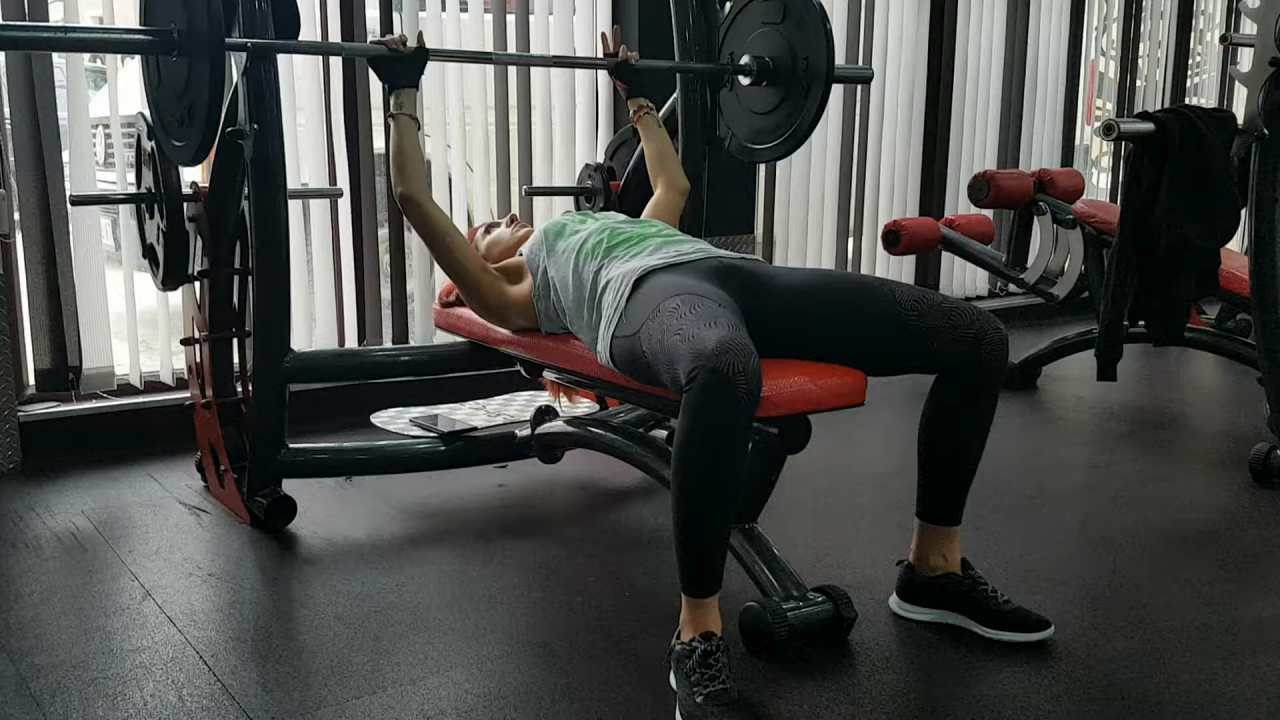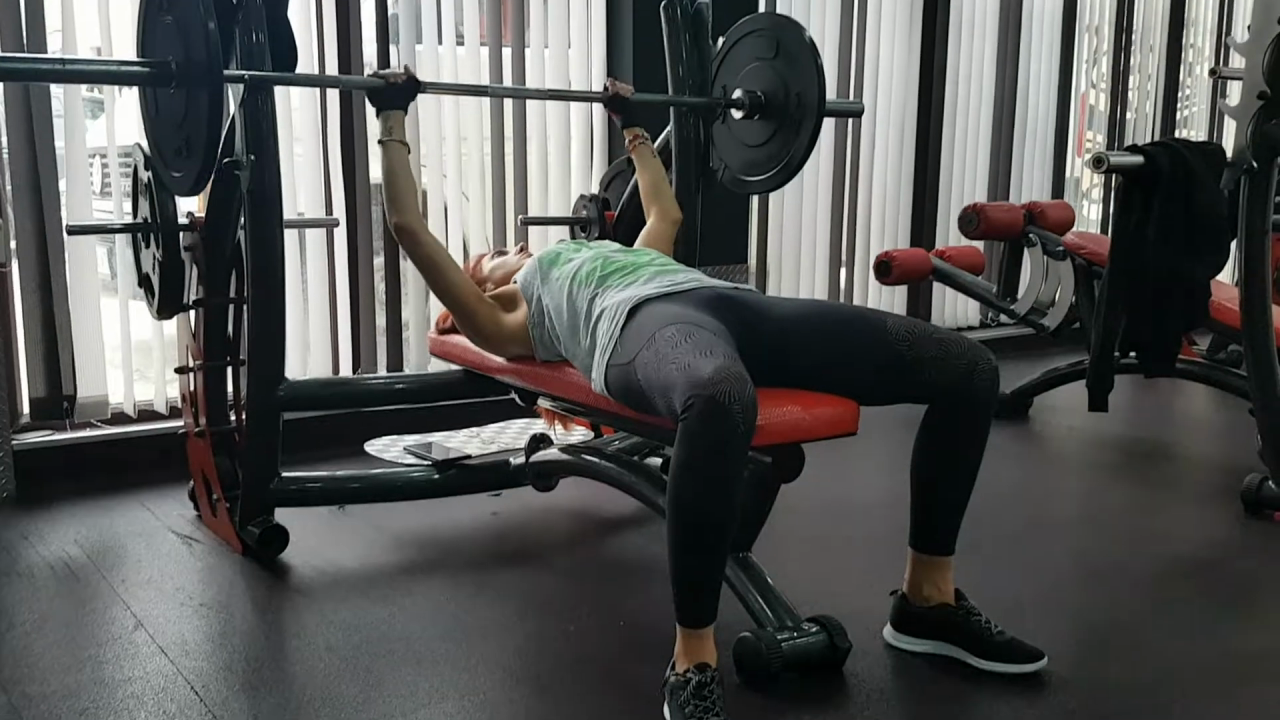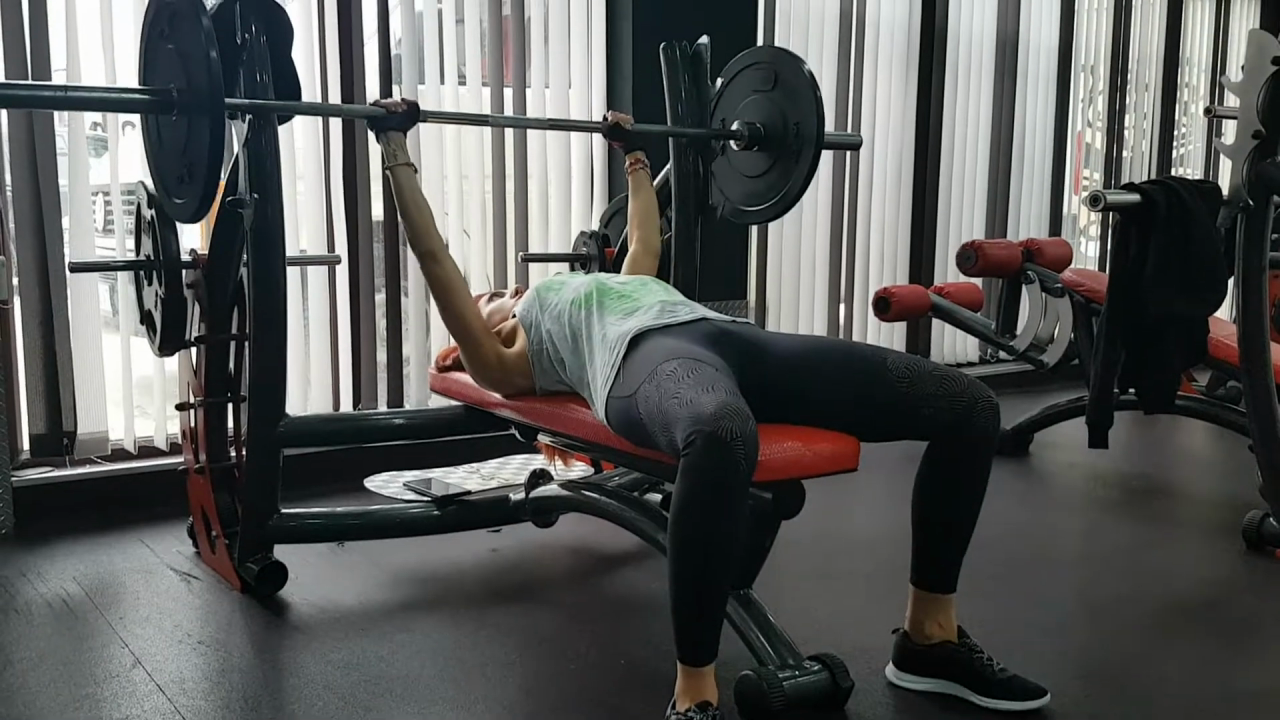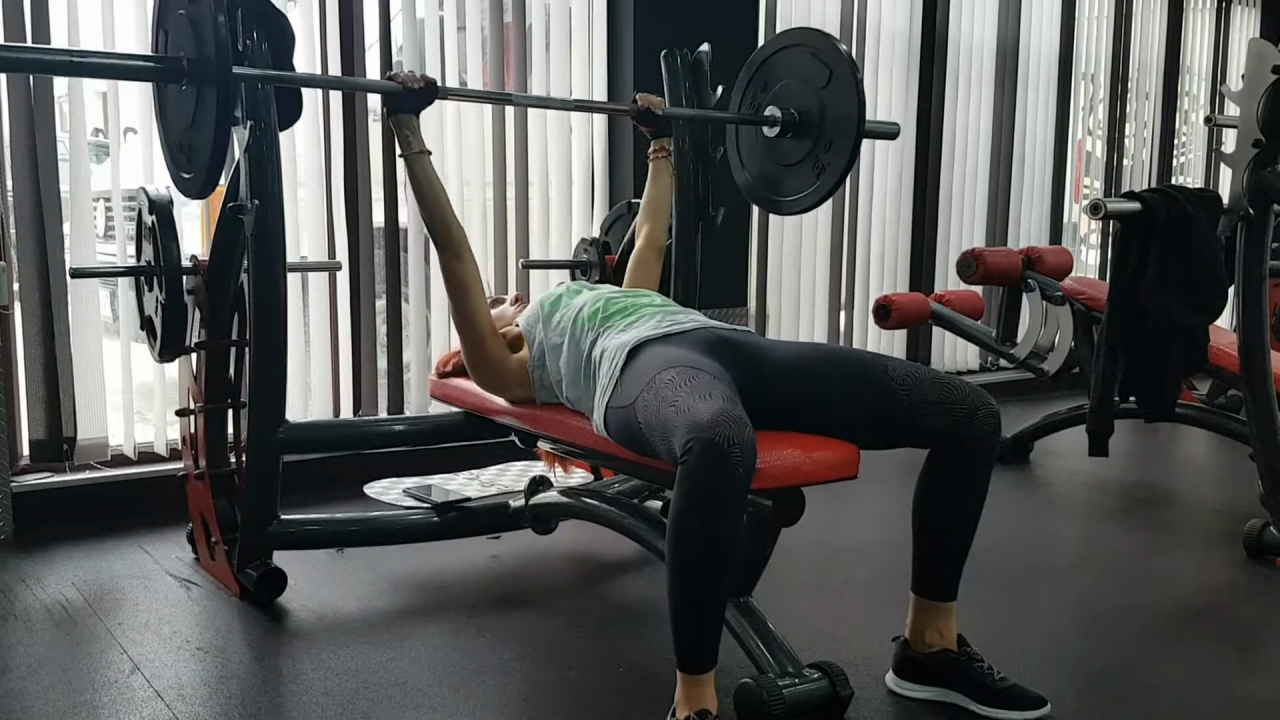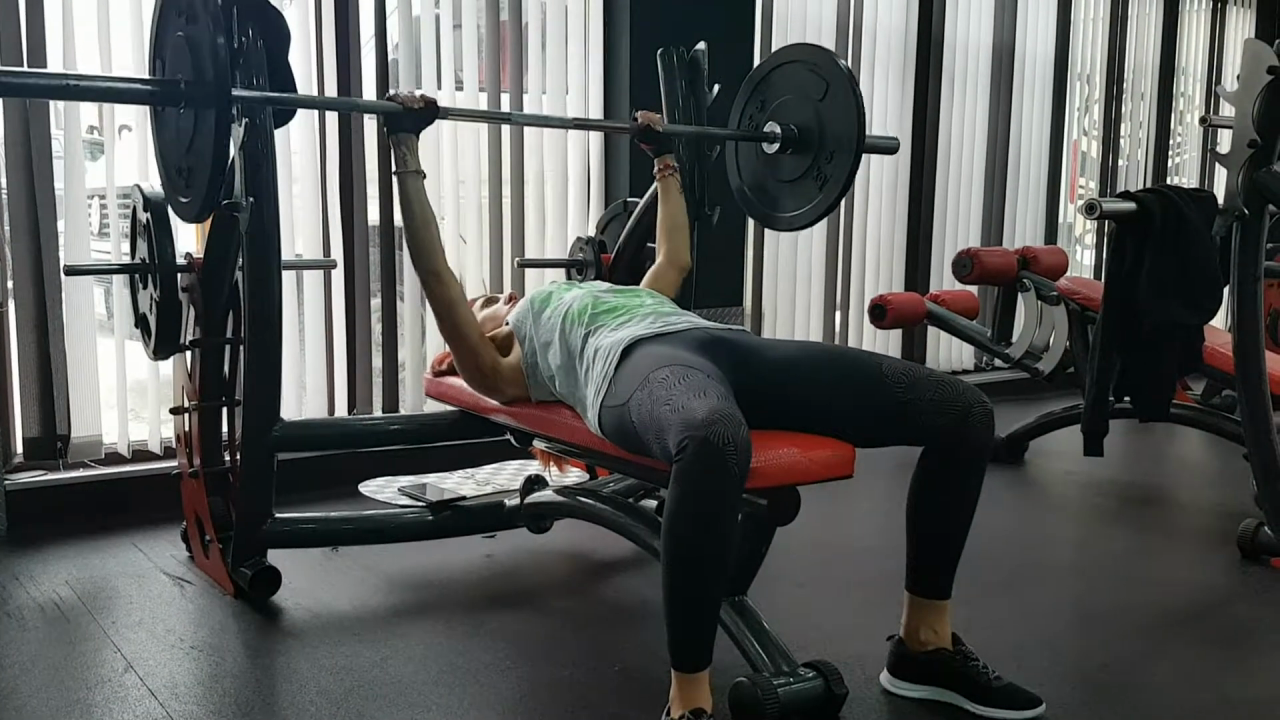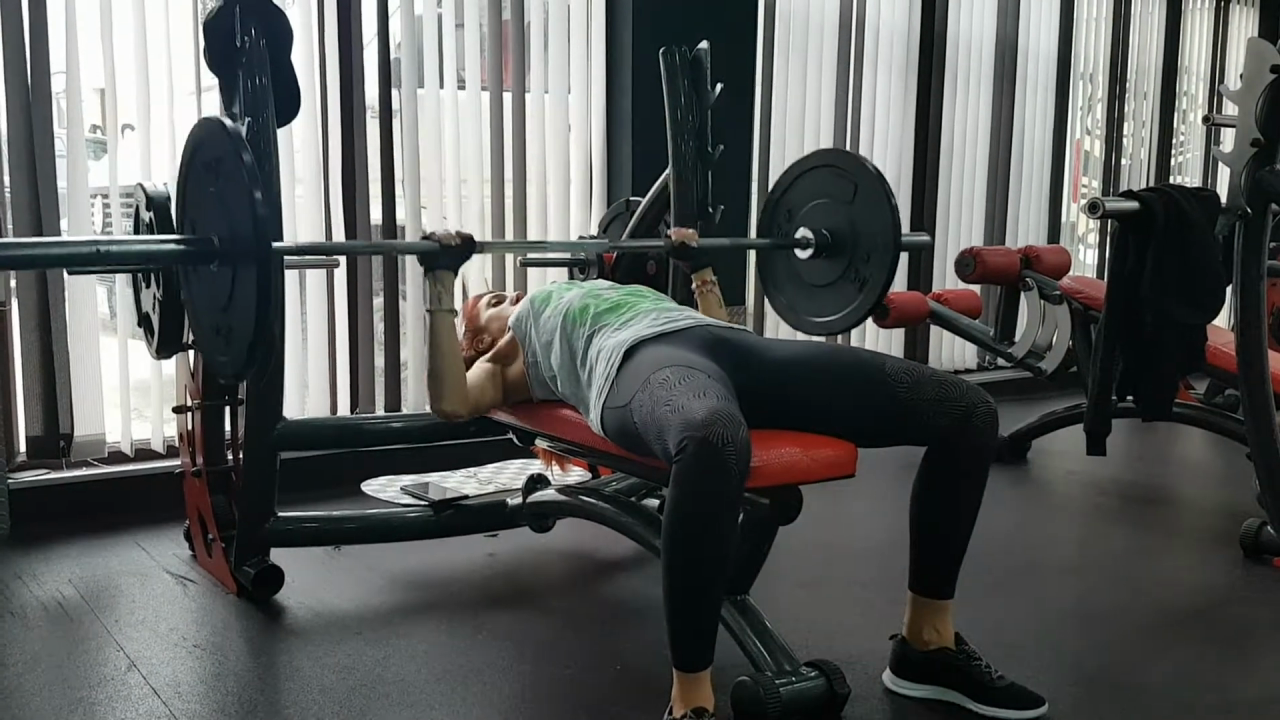
dt=0.7s
person 1, frame 1
left shoulder: (604, 229)
right shoulder: (513, 296)
left elbow: (673, 184)
right elbow: (416, 200)
left wrist: (637, 96)
right wrist: (403, 93)
left hip: (733, 273)
left knee: (976, 340)
right knee: (723, 368)
left ankle: (933, 570)
right ankle: (697, 635)
person 1, frame 2
left shoulder: (595, 260)
right shoulder: (508, 323)
left elbow: (666, 216)
right elbow: (410, 229)
left wrist: (632, 128)
right wrist: (393, 119)
left knee: (966, 370)
right knee: (719, 397)
left ankle: (927, 598)
person 1, frame 3
left shoulder: (592, 297)
right shoulder: (505, 363)
left elbow: (645, 247)
right elbow: (435, 258)
left wrist: (635, 157)
right wrist: (395, 148)
left knee: (968, 407)
right knee: (720, 434)
left ankle: (929, 639)
person 1, frame 4
left shoulder: (604, 307)
right shoulder: (508, 368)
left elbow: (650, 239)
right elbow: (452, 249)
left wrist: (659, 142)
right wrist: (409, 130)
left hip: (729, 346)
right hip: (645, 365)
left knee: (968, 414)
right knee: (719, 442)
left ankle: (929, 648)
person 1, frame 5
left shoulder: (585, 302)
right shoulder: (502, 371)
left elbow: (674, 263)
right elbow: (434, 276)
left wrist: (663, 158)
right wrist: (407, 150)
left knee: (962, 413)
right knee: (713, 441)
left ankle: (923, 646)
person 1, frame 6
left shoulder: (592, 301)
right shoulder: (506, 363)
right elbow: (450, 400)
left wrist: (701, 267)
right wrist: (441, 281)
left knee: (966, 413)
right knee: (713, 441)
left ankle: (927, 645)
